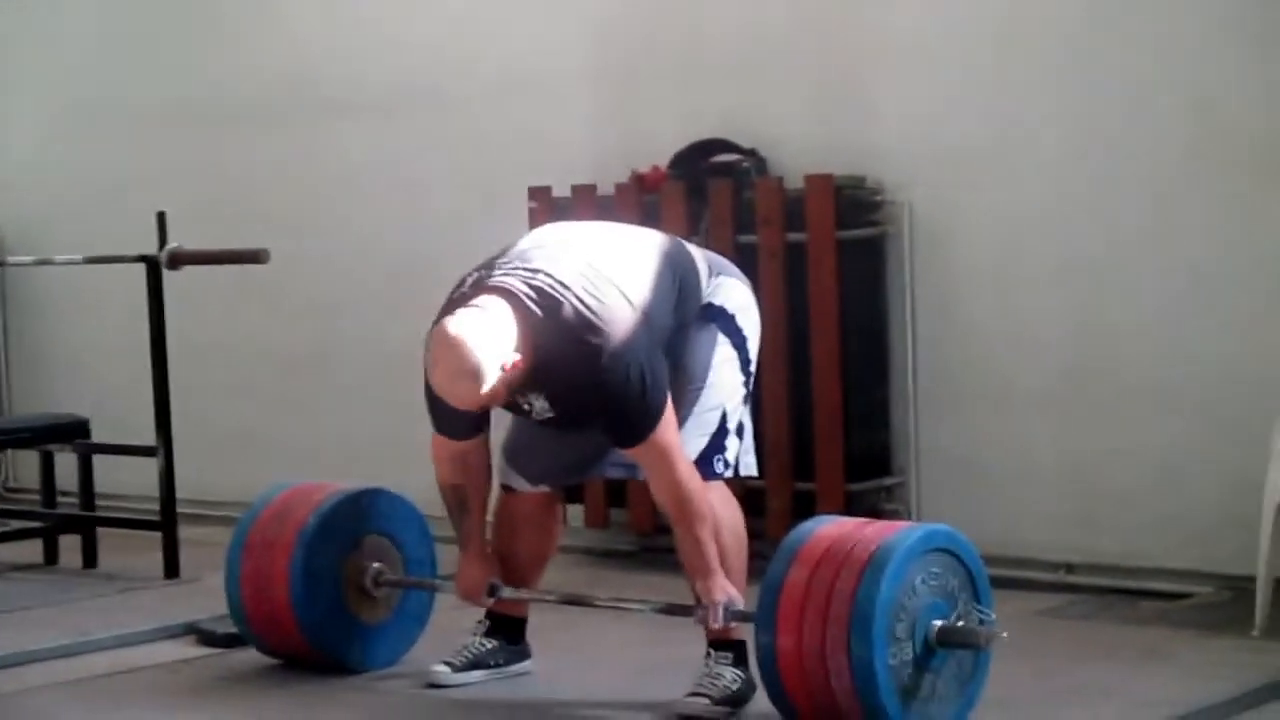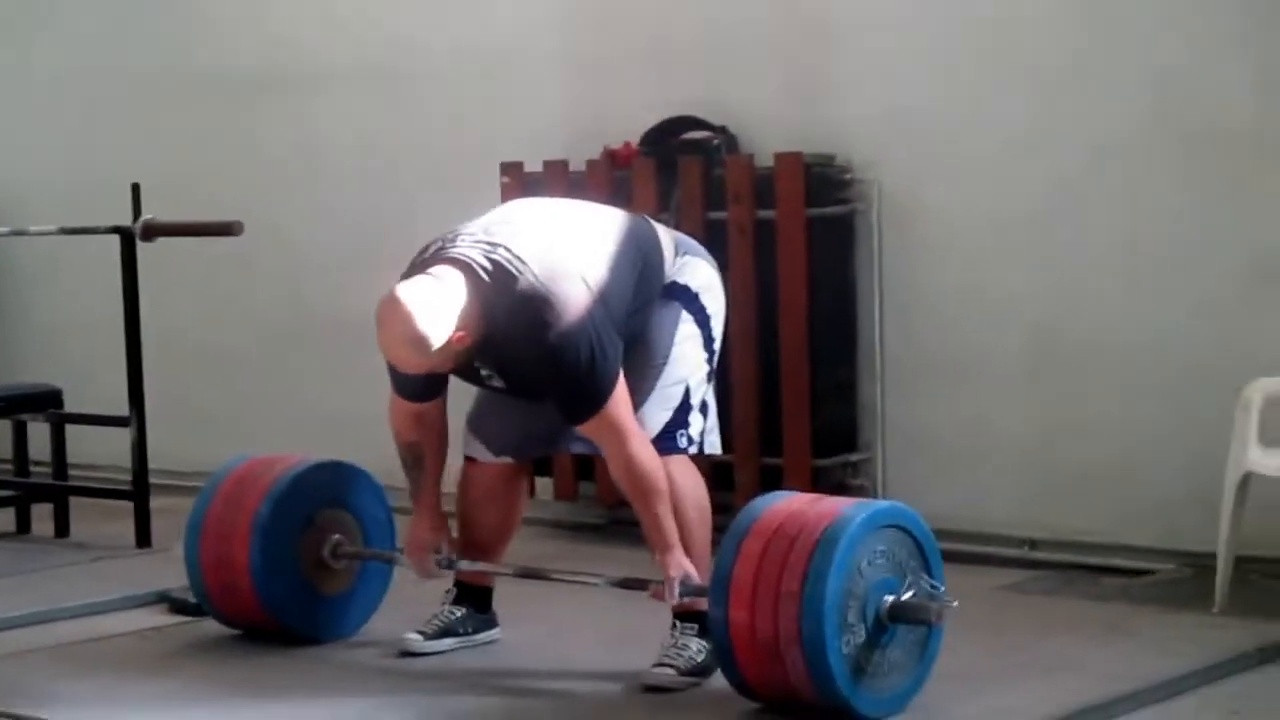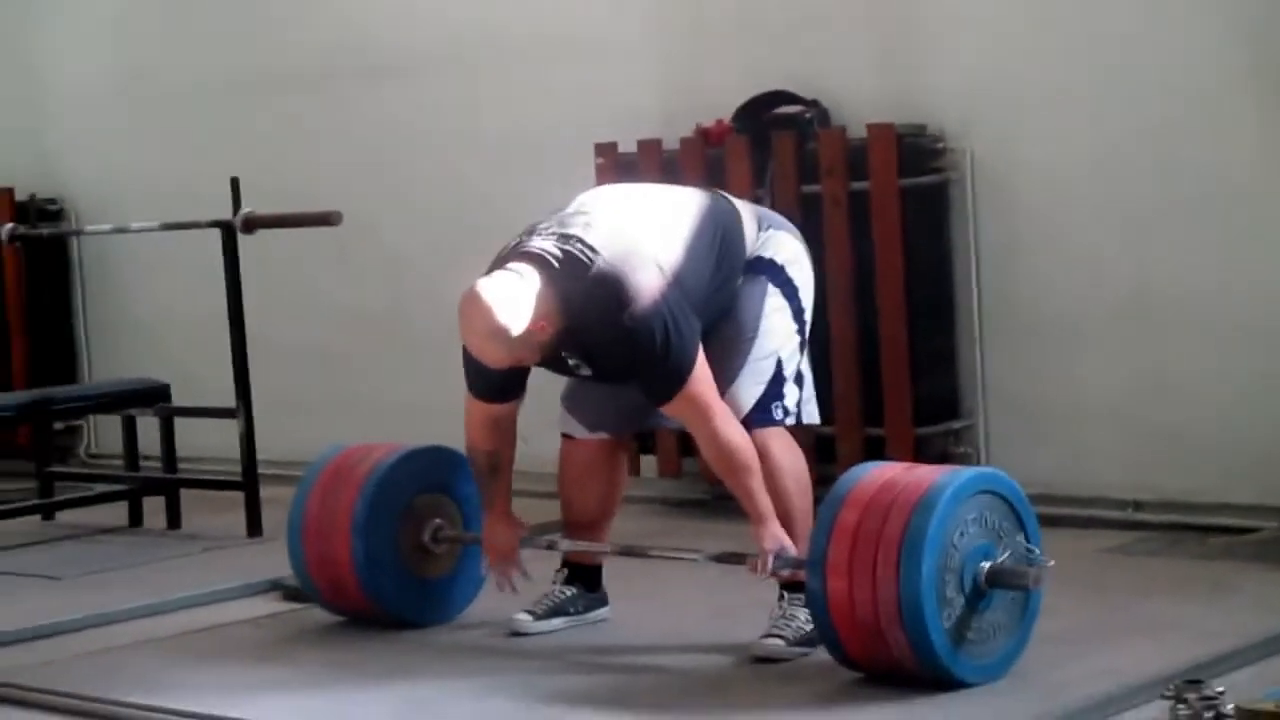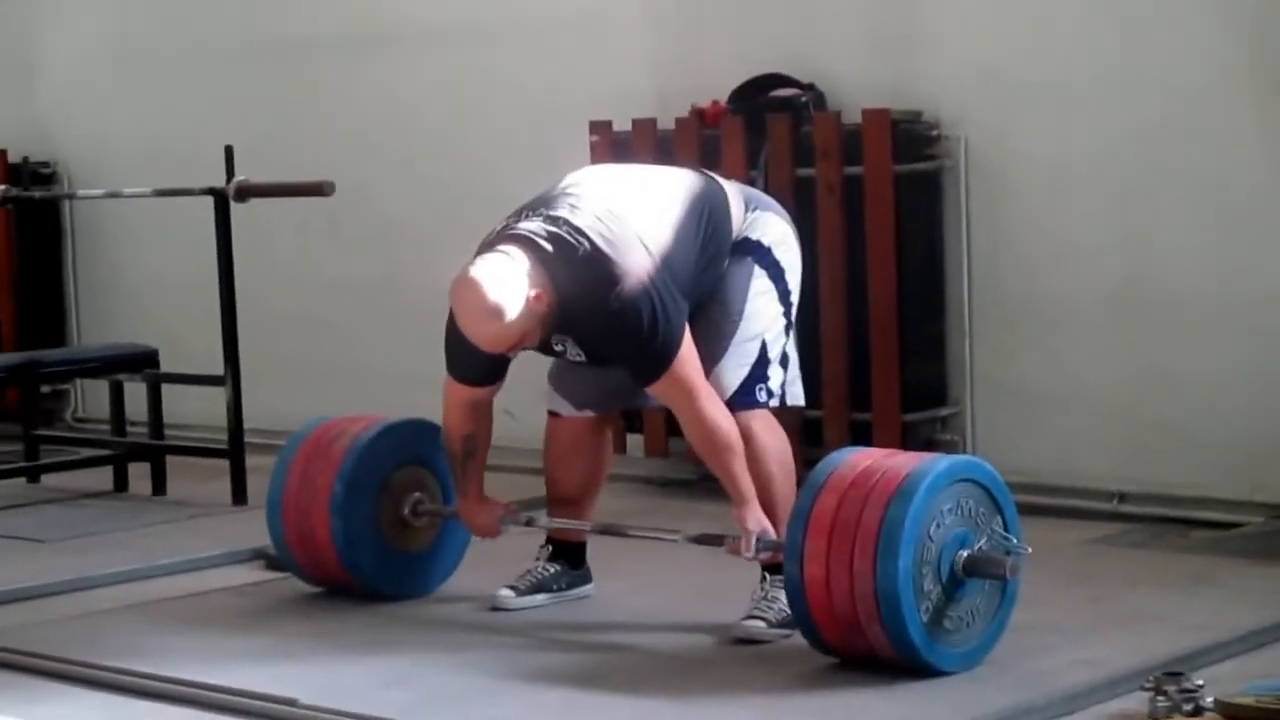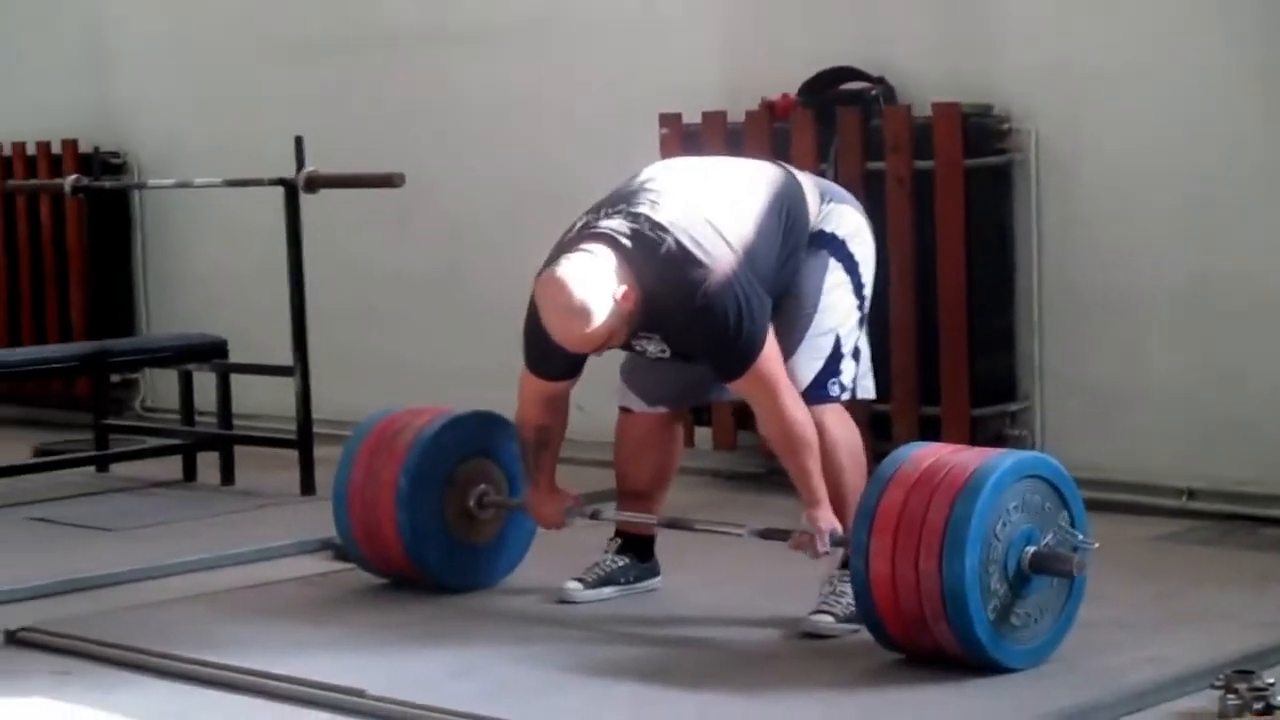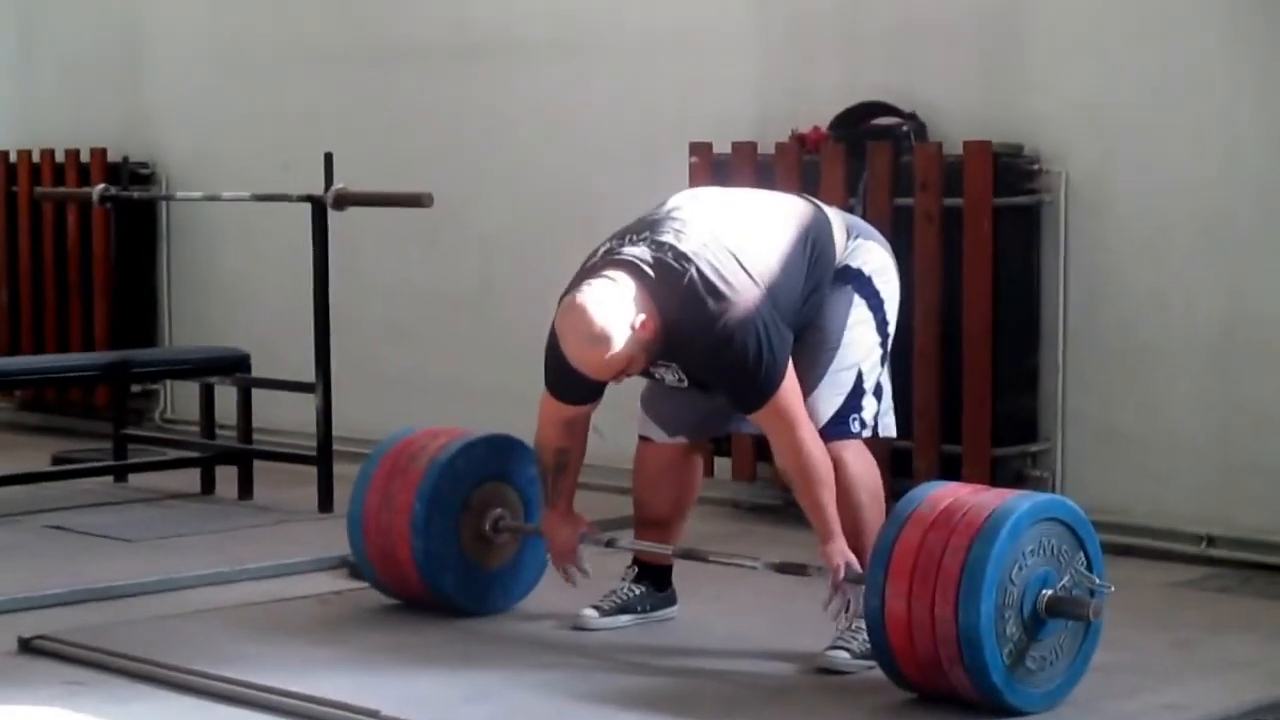
dt=0.3s
person 1, frame 1
left shoulder: (605, 349)
right shoulder: (455, 345)
left elbow: (668, 472)
right elbow: (458, 455)
left wrist: (709, 576)
right wrist: (474, 551)
left knee: (697, 470)
right knee: (525, 475)
left ankle: (728, 658)
right ankle: (504, 636)
person 1, frame 2
left shoulder: (557, 326)
right shoulder: (417, 308)
left elbow: (621, 445)
right elbow: (416, 414)
left wrist: (668, 550)
right wrist: (427, 514)
left hip: (669, 286)
left knee: (660, 446)
right knee: (490, 446)
left ankle: (694, 629)
right ankle: (472, 604)
person 1, frame 3
left shoulder: (634, 312)
right shoulder: (496, 315)
left elbow: (709, 421)
right elbow: (489, 421)
left wrist: (764, 523)
right wrist: (497, 517)
left hip: (755, 259)
left knee: (757, 422)
right knee: (585, 425)
left ankle: (801, 598)
right ankle: (581, 583)
person 1, frame 4
left shoulder: (623, 294)
right shoulder: (484, 300)
left elbow: (694, 403)
right elbow: (466, 403)
left wrist: (746, 506)
right wrist: (470, 497)
left hip: (744, 240)
left knee: (741, 404)
right knee: (572, 402)
left ankle: (783, 580)
right ankle: (565, 559)
person 1, frame 5
left shoulder: (709, 290)
right shoulder: (563, 294)
left elbow: (774, 401)
right elbow: (541, 396)
left wrist: (816, 506)
right wrist: (540, 487)
left hip: (818, 234)
left knee: (813, 397)
right knee: (644, 397)
left ankle: (851, 574)
right ankle: (633, 553)
person 1, frame 6
left shoulder: (729, 322)
right shoulder: (586, 320)
left elbow: (791, 434)
right elbow: (562, 418)
left wrist: (831, 541)
right wrist: (557, 512)
left hip: (843, 268)
left knee: (833, 432)
right knee: (664, 426)
right ankle: (650, 582)
